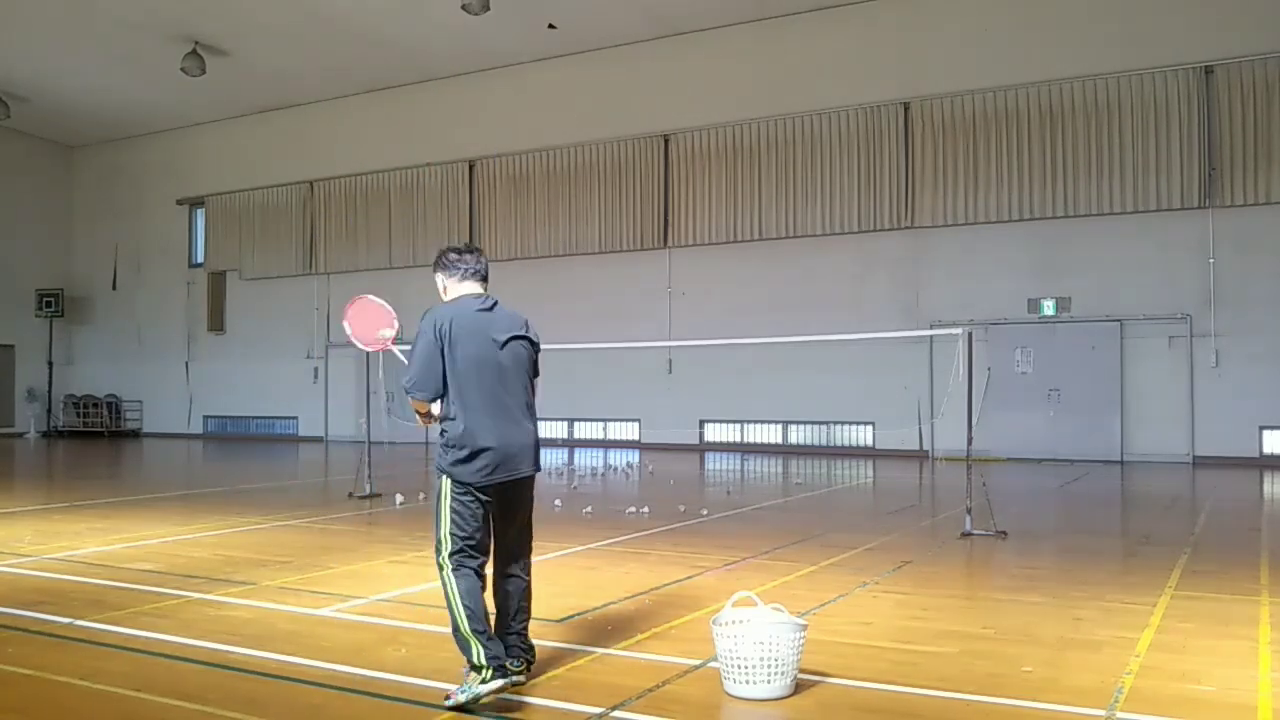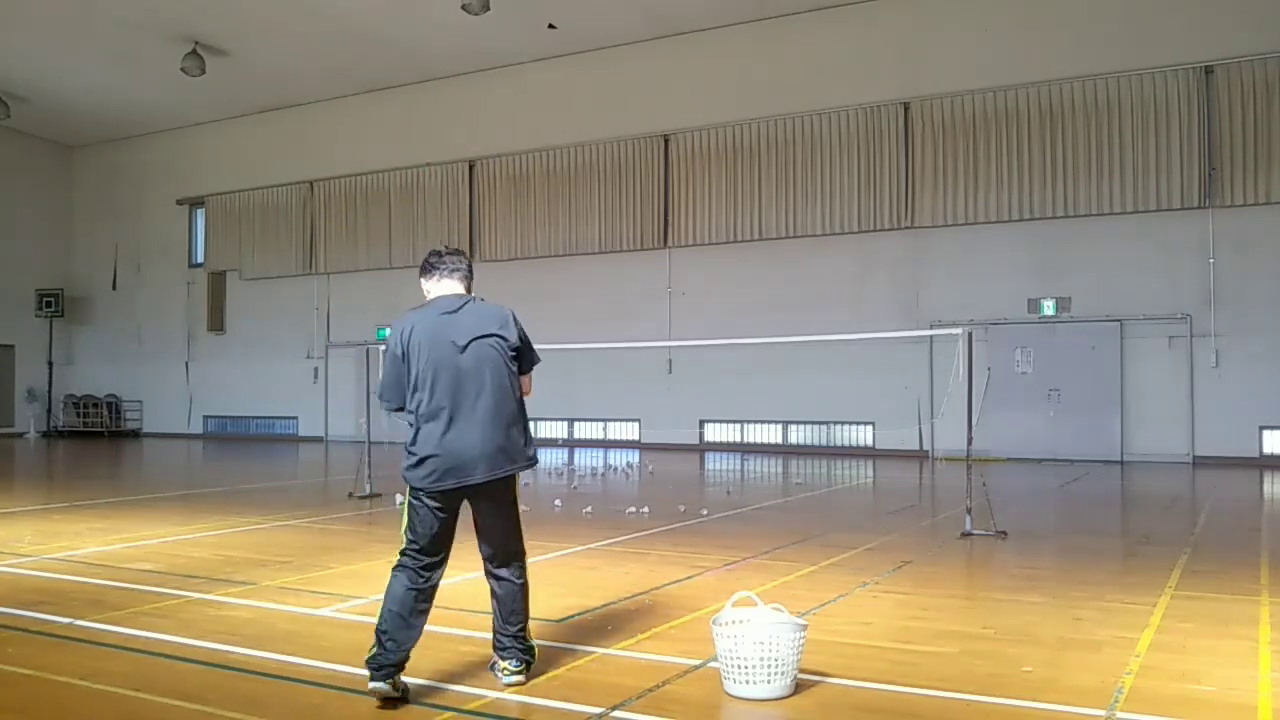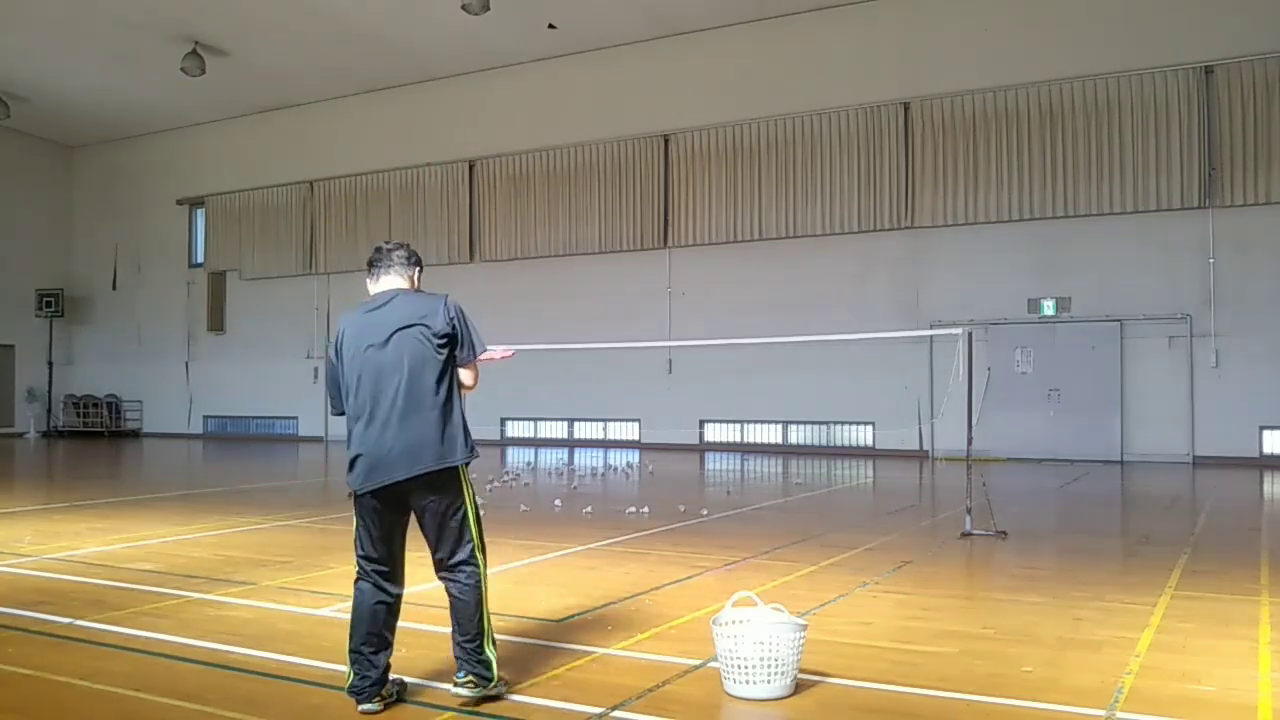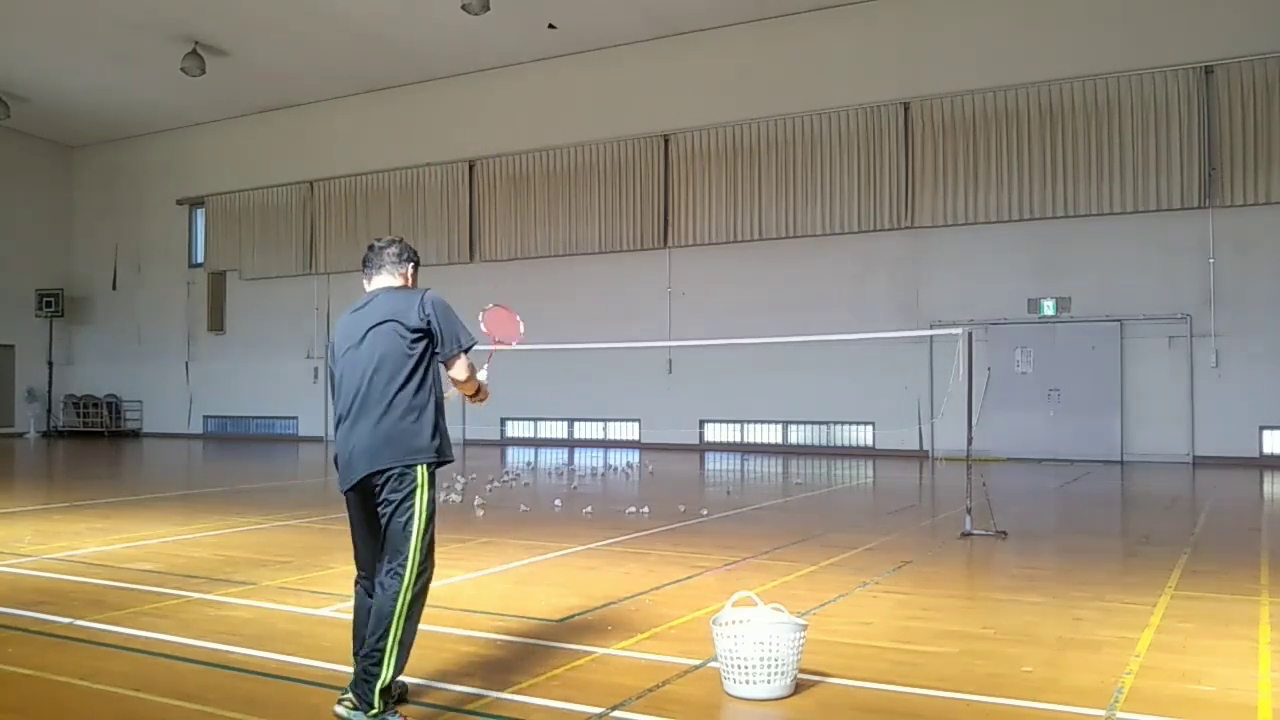
dt=0.4s
person 1, frame 1
left shoulder: (439, 319)
right shoulder: (519, 323)
left elbow: (421, 396)
left wrist: (432, 410)
left hip: (468, 460)
right hip: (520, 456)
left knee: (458, 561)
right knee: (514, 560)
left ankle: (484, 665)
right ankle: (514, 656)
person 1, frame 2
left shoulder: (408, 327)
right shoulder: (503, 318)
left elbow: (396, 401)
right elbow: (524, 386)
left hip: (432, 463)
right hip: (495, 459)
left knee: (416, 566)
right knee: (506, 562)
left ankle: (386, 666)
right ankle: (513, 657)
person 1, frame 3
left shoulder: (347, 327)
right shoulder: (441, 308)
left elbow: (341, 404)
right elbow: (468, 379)
left hip: (370, 463)
right hip: (435, 457)
left knee: (375, 575)
right knee: (462, 562)
left ankle: (368, 685)
right ankle: (475, 670)
person 1, frame 4
left shoulder: (343, 326)
right shoulder: (425, 304)
right elbow: (460, 373)
right wrist: (477, 389)
left hip: (354, 460)
right hip: (405, 457)
left knee: (372, 575)
right knee: (403, 572)
